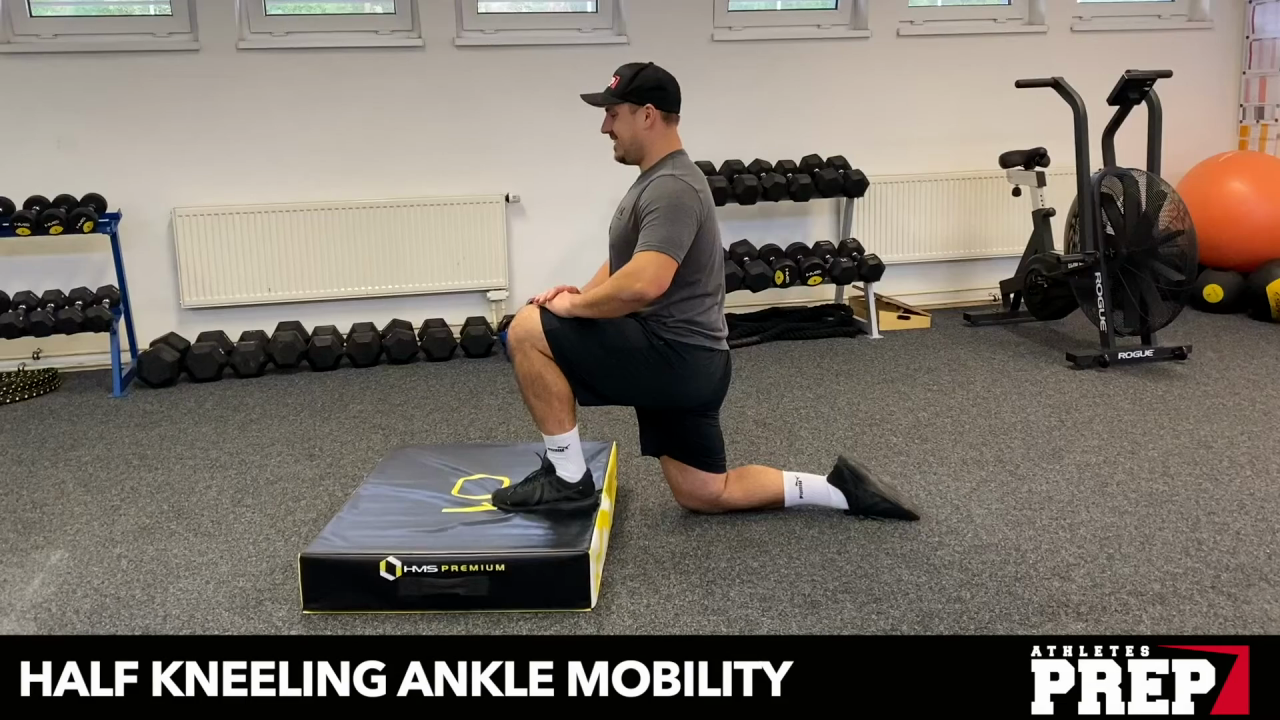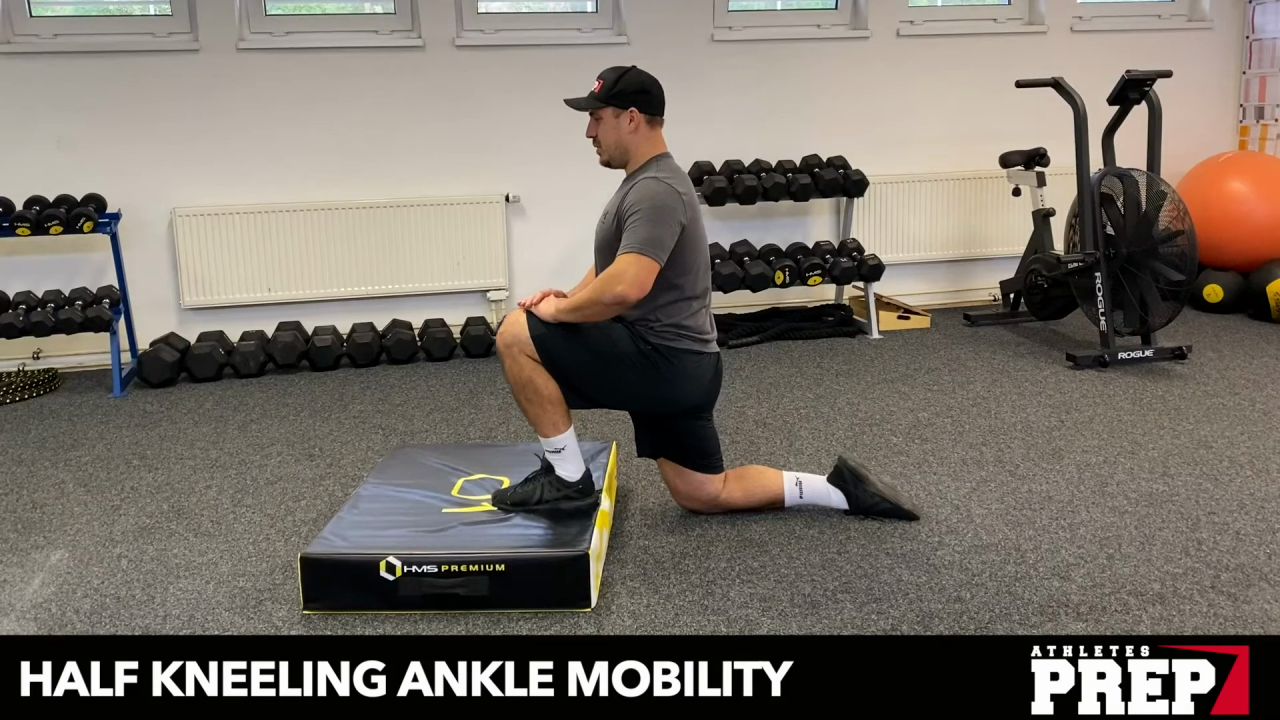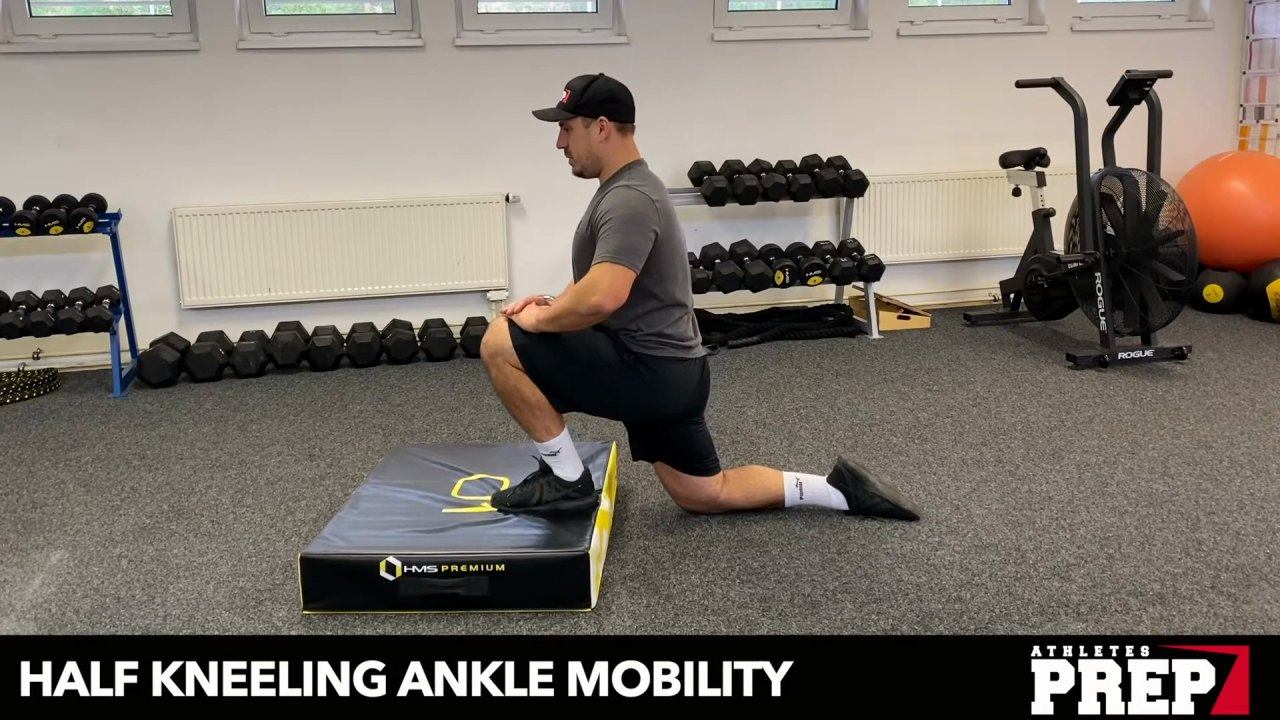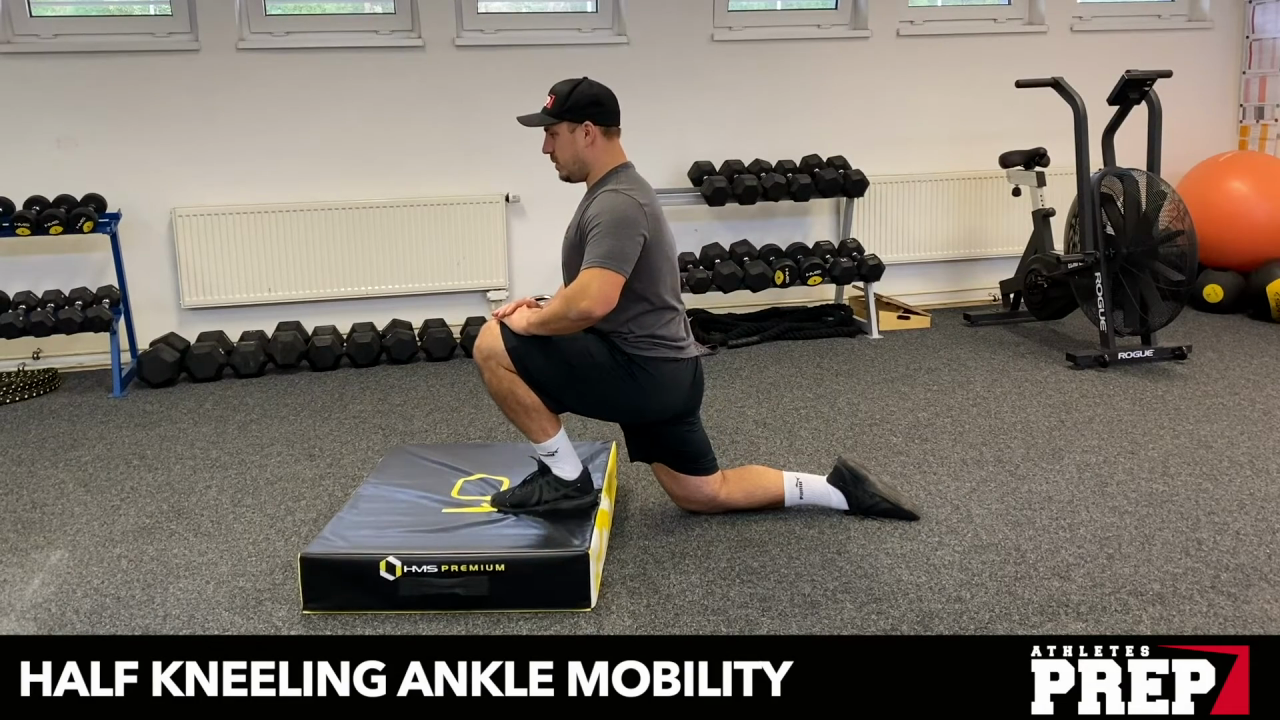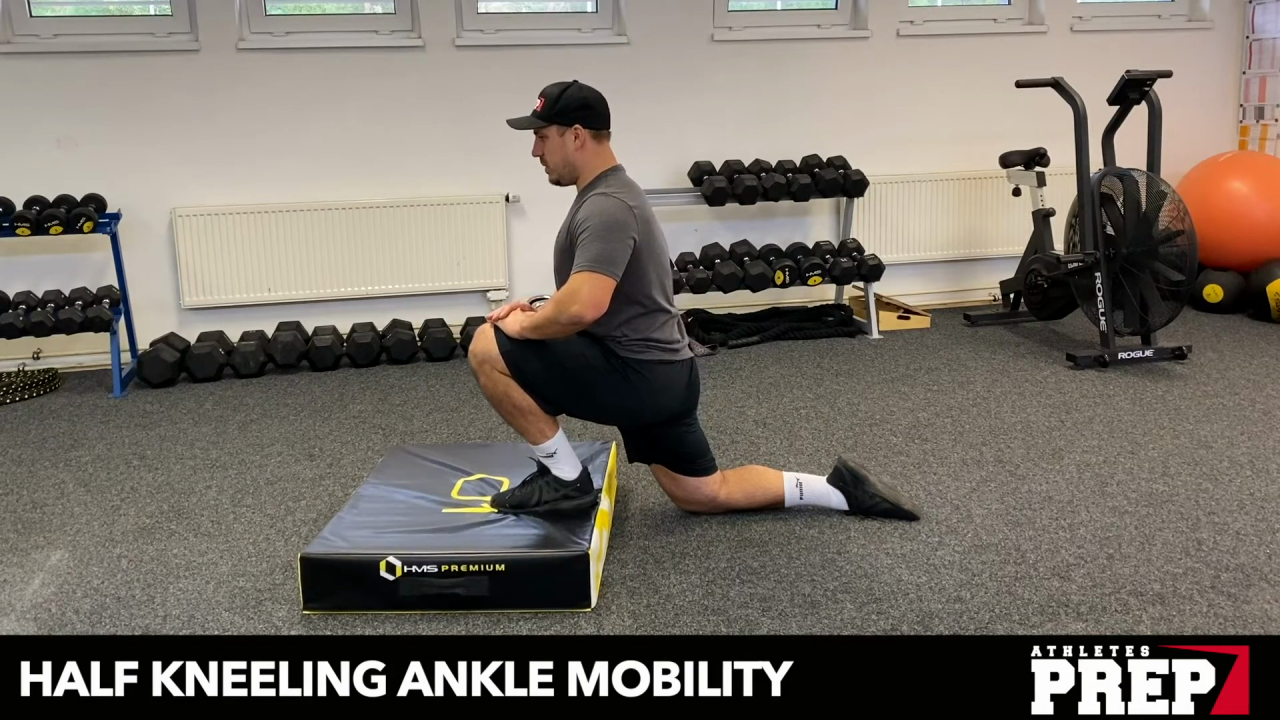
dt=1s
person 1, frame 1
left shoulder: (671, 188)
right shoulder: (658, 179)
left elbow: (643, 285)
right elbow: (626, 260)
left wrist: (575, 306)
right wrist: (581, 294)
left hip: (672, 357)
right hip: (684, 360)
left knee: (528, 330)
right knee: (706, 495)
left ankle: (567, 478)
right ankle: (839, 490)
person 1, frame 2
left shoulder: (655, 191)
right shoulder: (647, 182)
left elbow: (625, 288)
right elbow: (613, 264)
left wrist: (560, 311)
right wrist: (569, 297)
left hip: (660, 361)
right hip: (677, 363)
left knee: (517, 334)
right knee: (705, 494)
left ankle: (567, 478)
right ankle: (840, 490)
person 1, frame 3
left shoulder: (628, 200)
right shoulder: (626, 188)
left elbow: (601, 298)
right elbow: (599, 277)
left wrist: (540, 320)
right wrist: (552, 304)
left hip: (646, 371)
right hip: (668, 371)
left knee: (500, 341)
right knee: (706, 494)
left ankle: (566, 479)
right ankle: (837, 489)
person 1, frame 4
left shoulder: (617, 204)
right shoulder: (614, 192)
left elbow: (592, 303)
right elbow: (593, 283)
left wrist: (531, 323)
right wrist: (544, 307)
left hip: (639, 373)
right hip: (661, 372)
left knee: (493, 344)
right knee: (706, 494)
left ankle: (565, 478)
right ankle: (838, 489)
person 1, frame 5
left shoulder: (606, 208)
right shoulder: (607, 195)
left elbow: (583, 308)
right elbow: (587, 288)
left wrist: (524, 327)
right wrist: (539, 310)
left hip: (634, 376)
right hip: (658, 373)
left knee: (488, 347)
right knee: (705, 494)
left ankle: (565, 478)
right ankle: (837, 490)
